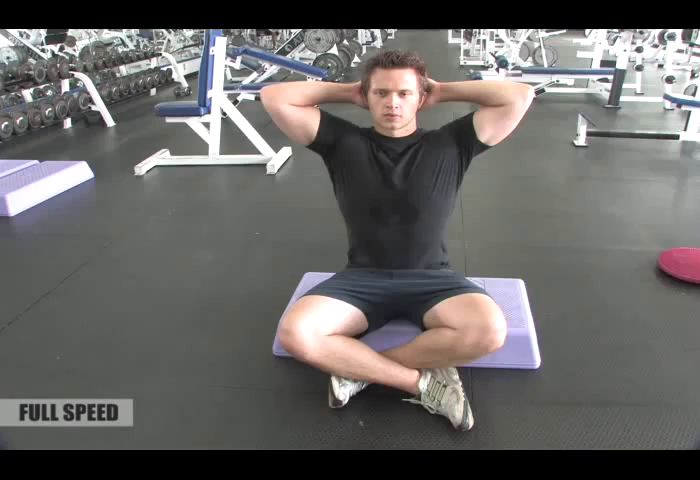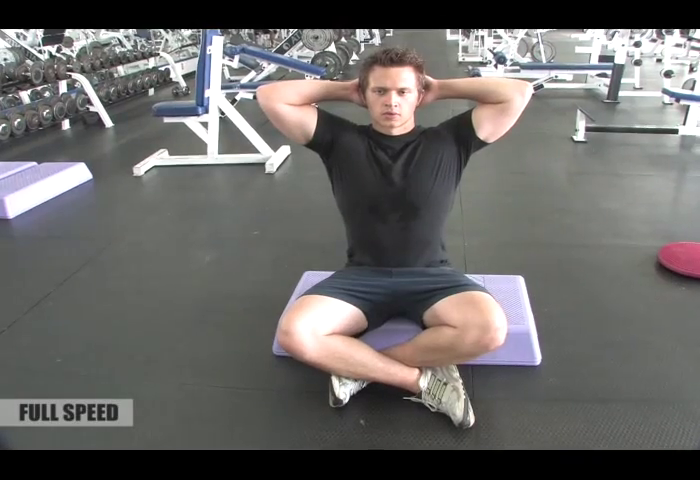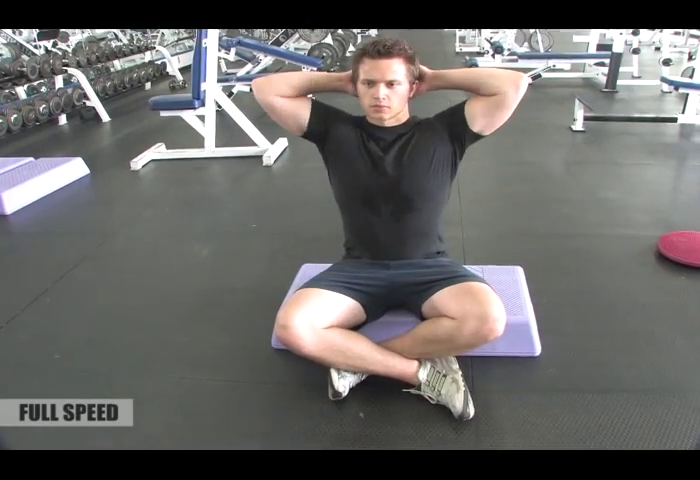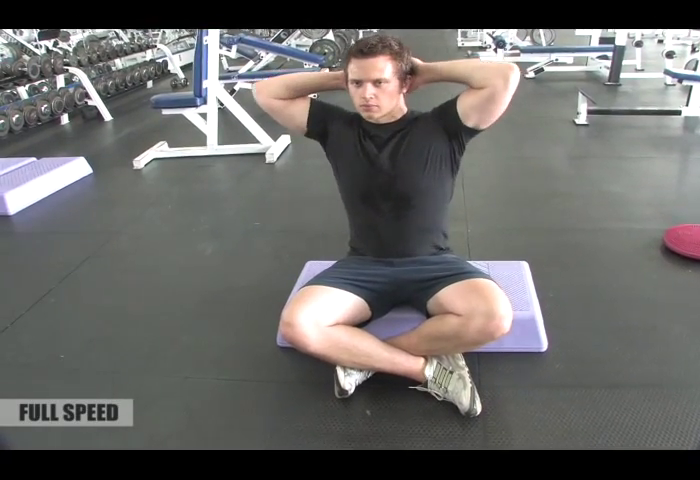
dt=0.5s
person 1, frame 1
left shoulder: (450, 145)
right shoulder: (343, 141)
left elbow: (519, 97)
right elbow: (274, 98)
left wrist: (443, 91)
right wrist: (345, 91)
left hip: (430, 279)
right hip: (362, 278)
left knee: (489, 330)
right knee: (295, 333)
left ankle: (358, 367)
right ankle: (421, 382)
person 1, frame 2
left shoulder: (449, 142)
right shoulder: (341, 140)
left elbow: (519, 93)
right elbow: (270, 96)
left wrist: (441, 88)
right wrist: (342, 89)
left hip: (431, 276)
right hip: (361, 277)
left knee: (489, 328)
right knee: (294, 334)
left ankle: (355, 366)
right ankle: (423, 379)
person 1, frame 3
left shoulder: (443, 133)
right shoulder: (335, 130)
left elbow: (514, 85)
right elbow: (265, 89)
left wrist: (436, 78)
right wrist: (337, 81)
left hip: (427, 267)
right hip: (359, 269)
left knee: (488, 319)
right knee: (291, 328)
left ankle: (356, 359)
right ankle: (421, 372)
person 1, frame 4
left shoulder: (441, 128)
right shoulder: (337, 127)
left elbow: (505, 77)
right elbow: (265, 93)
left wrist: (429, 70)
right wrist: (335, 79)
left hip: (432, 264)
right hip: (364, 266)
left knee: (494, 316)
right knee: (297, 326)
left ankle: (362, 356)
right ankle: (428, 369)
